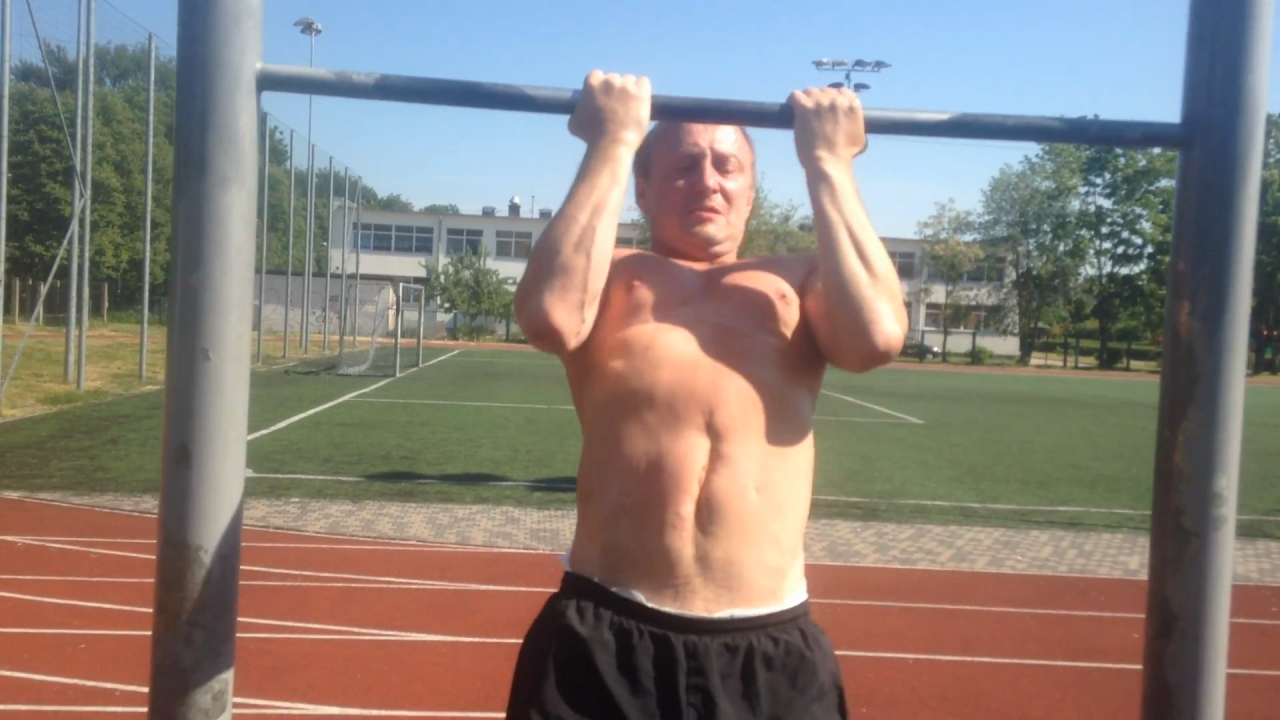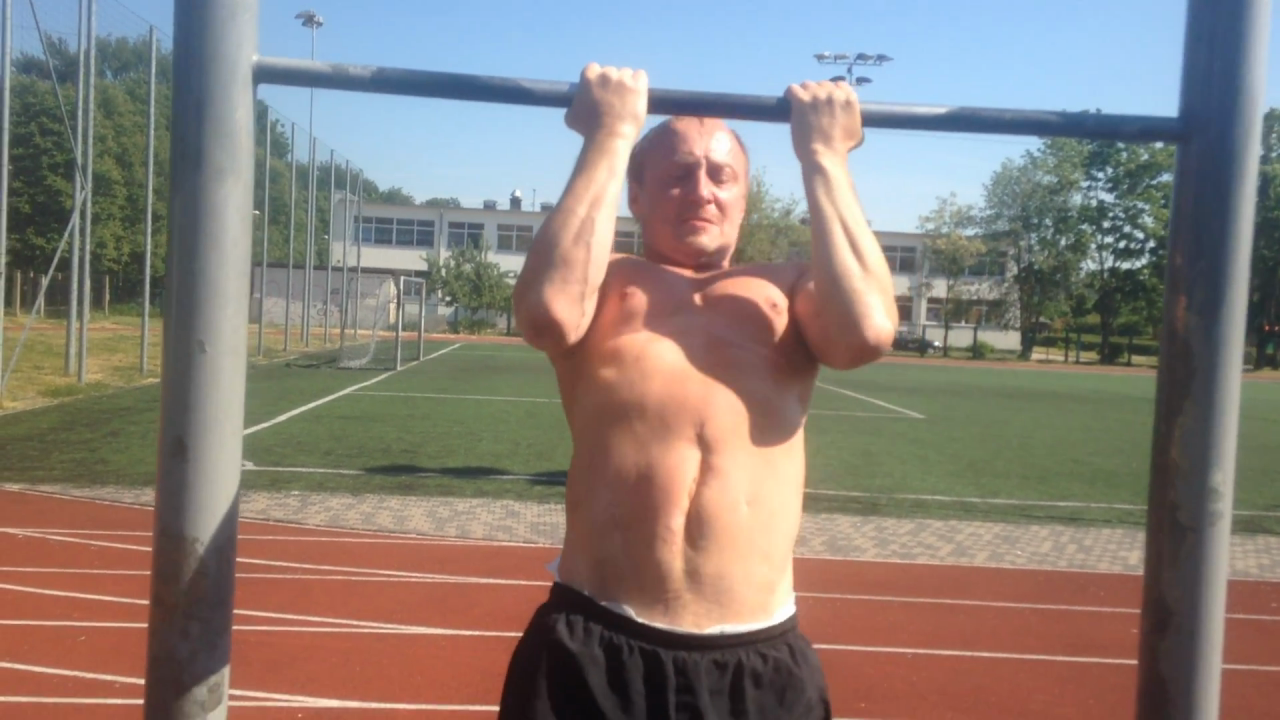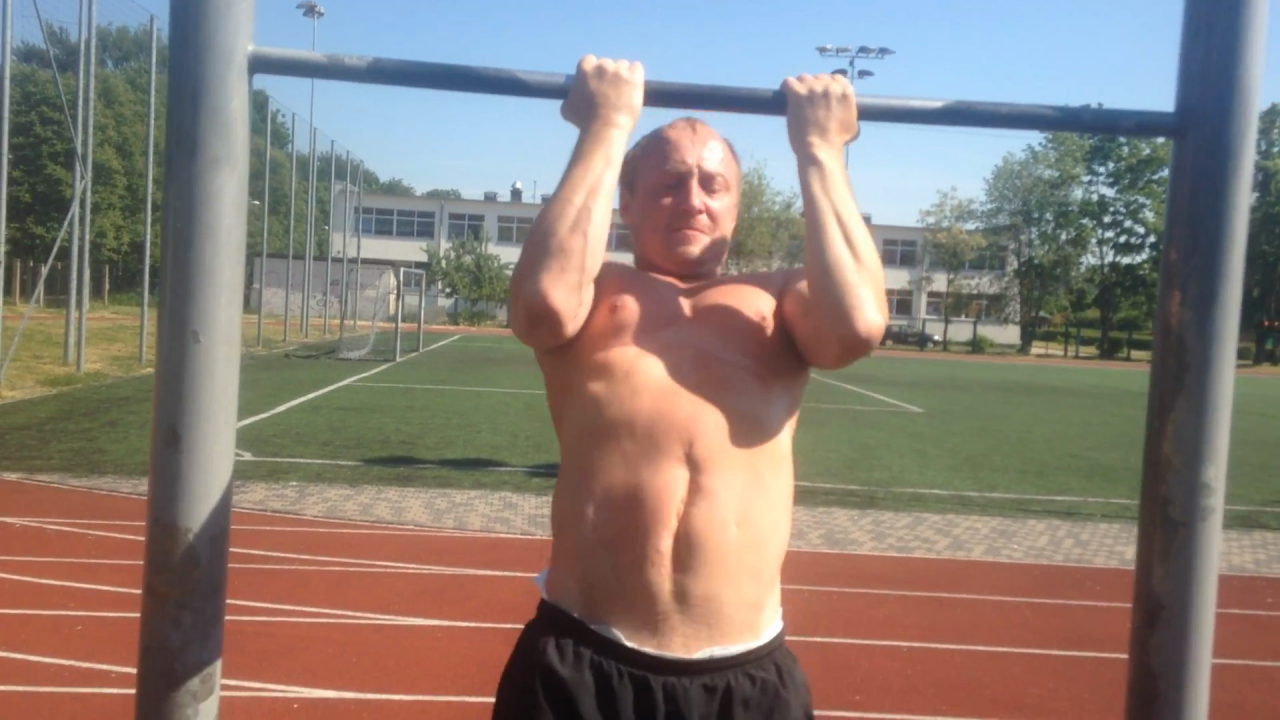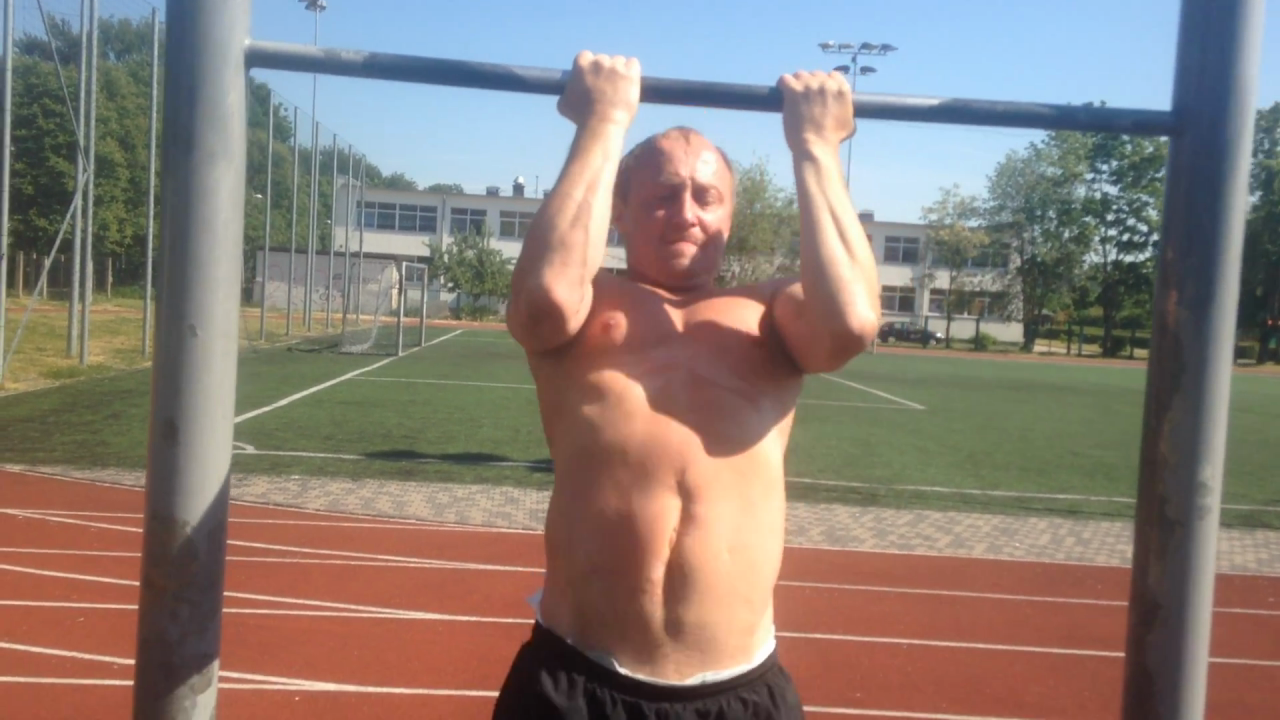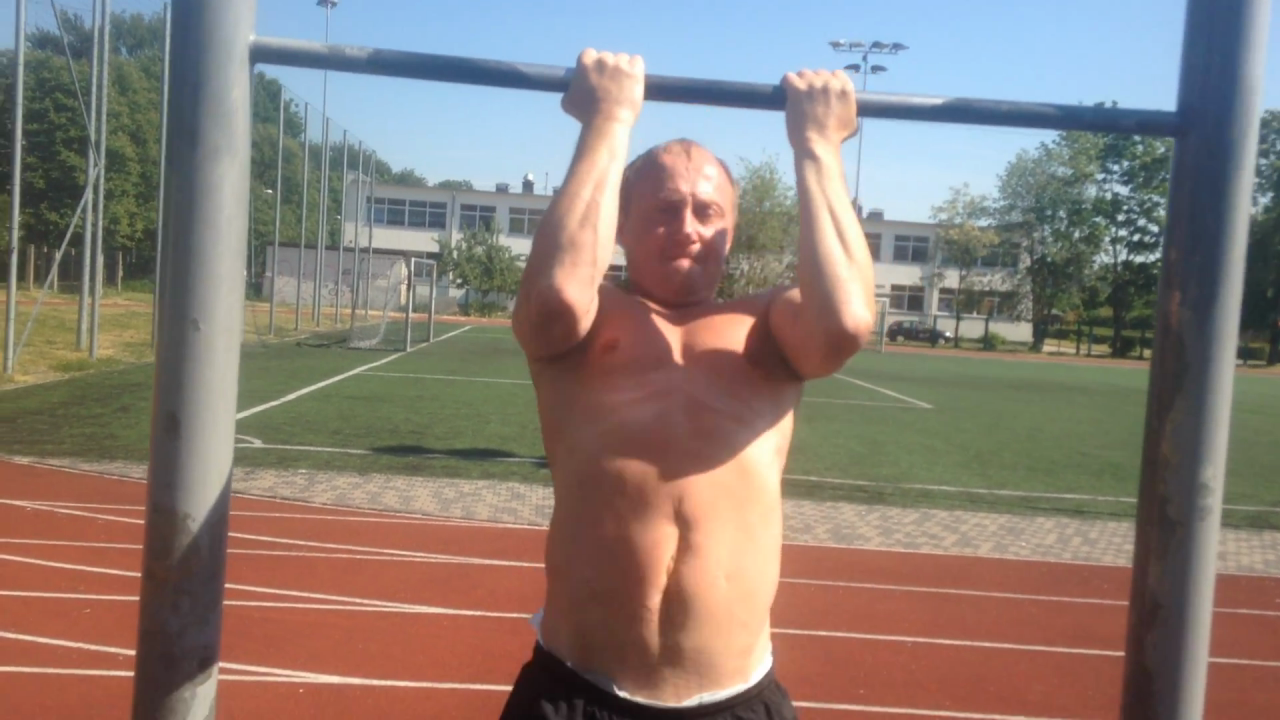
dt=0.1s
person 1, frame 1
left shoulder: (796, 283)
right shoulder: (611, 278)
left elbow: (877, 335)
right elbow: (551, 316)
left wrist: (828, 159)
right wrist: (613, 141)
right hip: (604, 639)
person 1, frame 2
left shoulder: (787, 291)
right shoulder: (602, 283)
left elbow: (868, 330)
right elbow: (547, 311)
left wrist: (823, 153)
right wrist: (609, 135)
right hip: (593, 652)
person 1, frame 3
left shoulder: (774, 304)
right shoulder: (592, 297)
left elbow: (858, 324)
right elbow: (545, 300)
left wrist: (819, 149)
right wrist: (607, 126)
person 1, frame 4
left shoulder: (766, 314)
right shoulder: (584, 309)
left elbow: (851, 322)
right elbow: (545, 296)
left wrist: (814, 146)
right wrist: (603, 123)
person 1, frame 5
left shoulder: (764, 331)
right shoulder: (581, 332)
left elbow: (847, 318)
right elbow: (560, 290)
left wrist: (817, 146)
right wrist: (610, 119)
